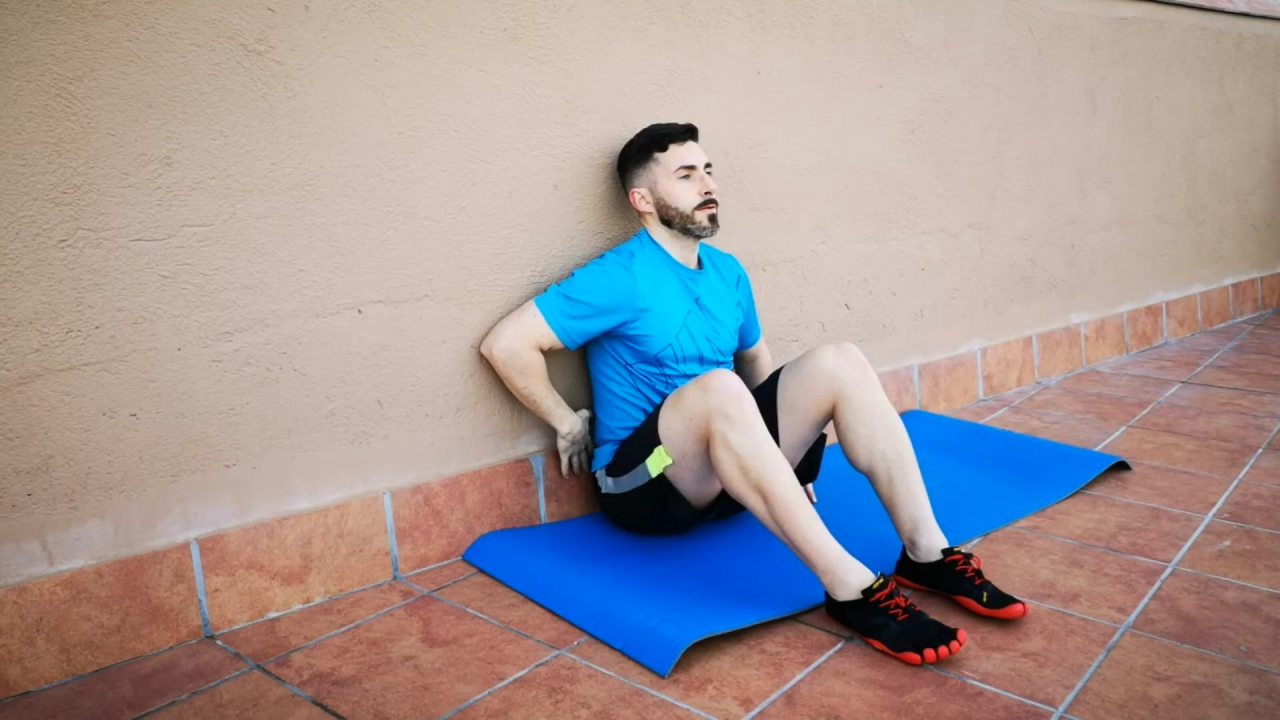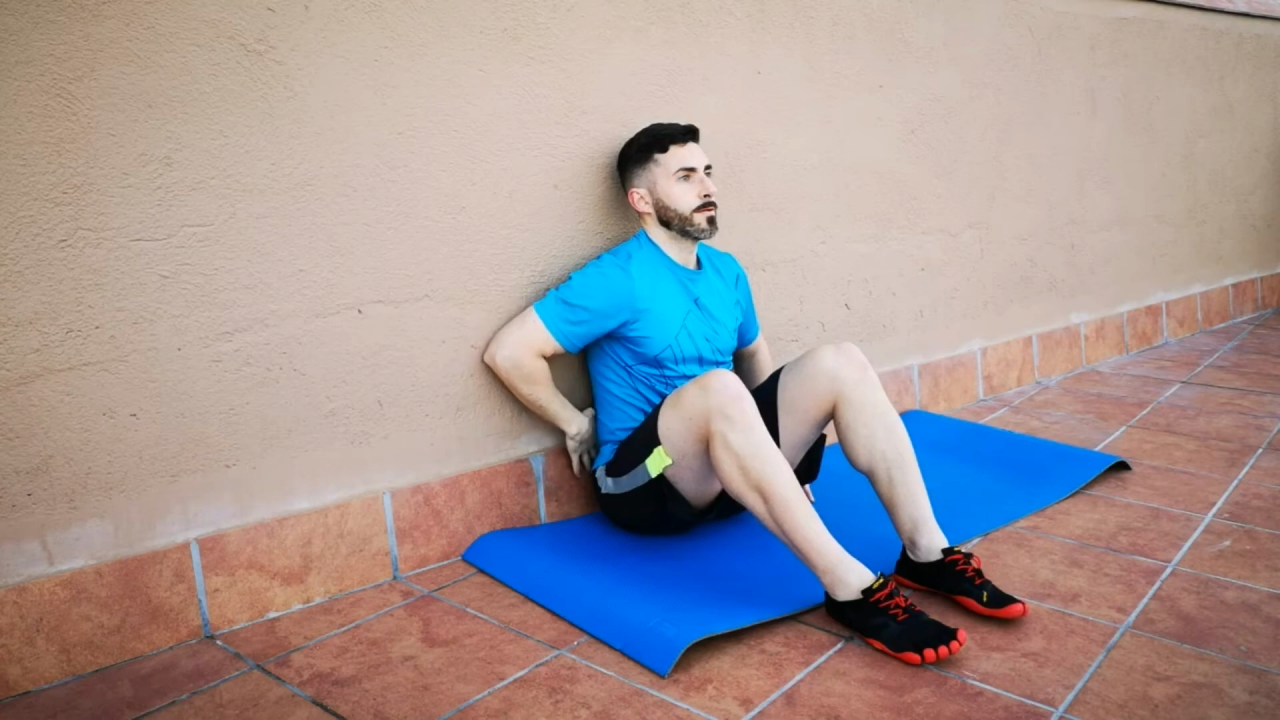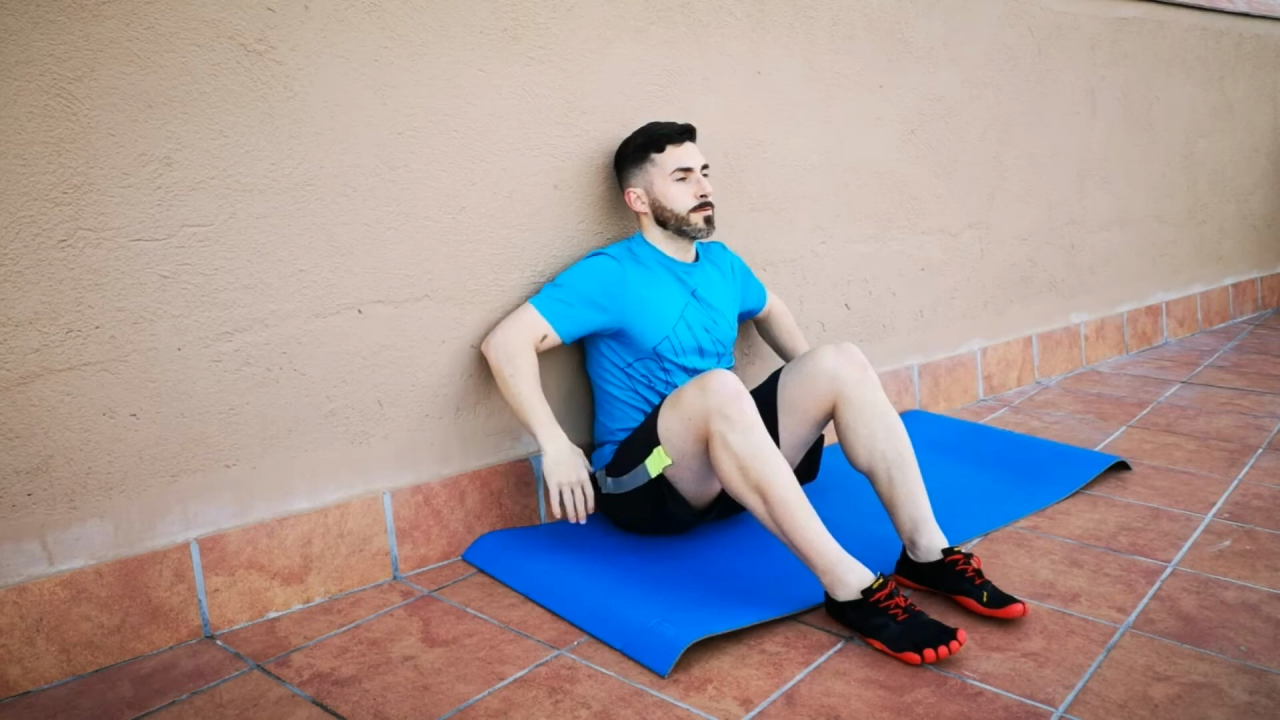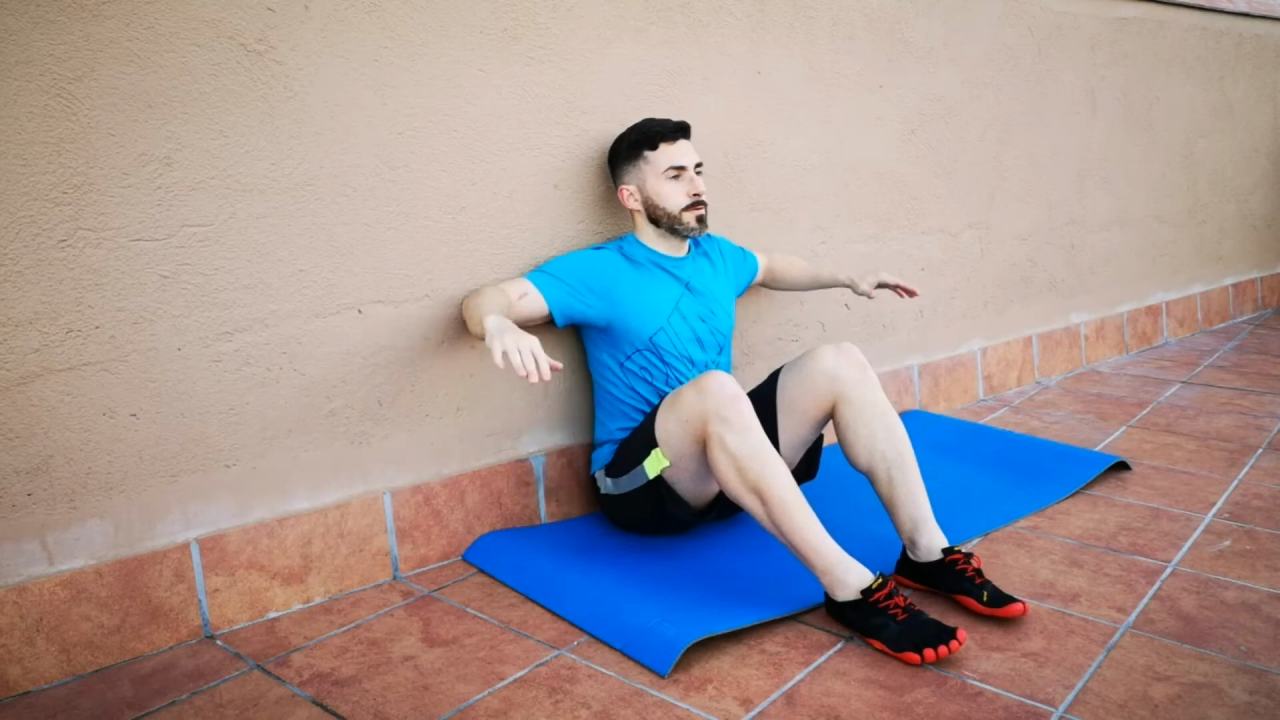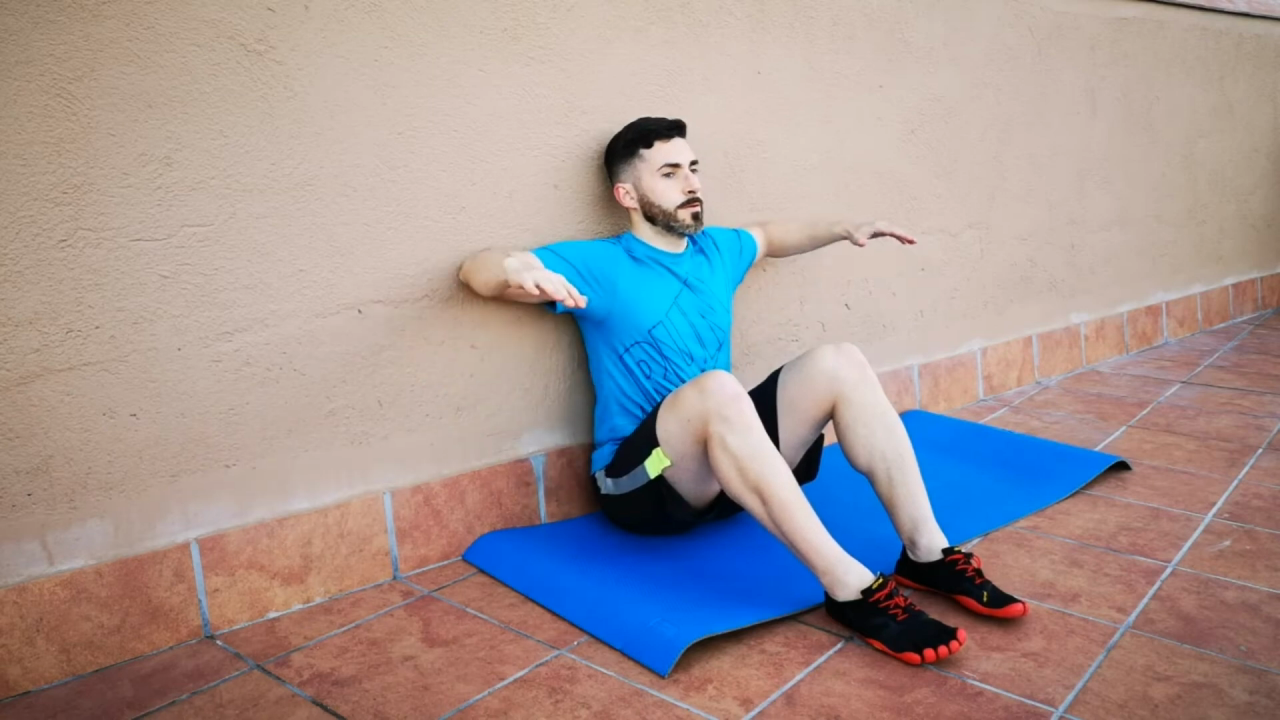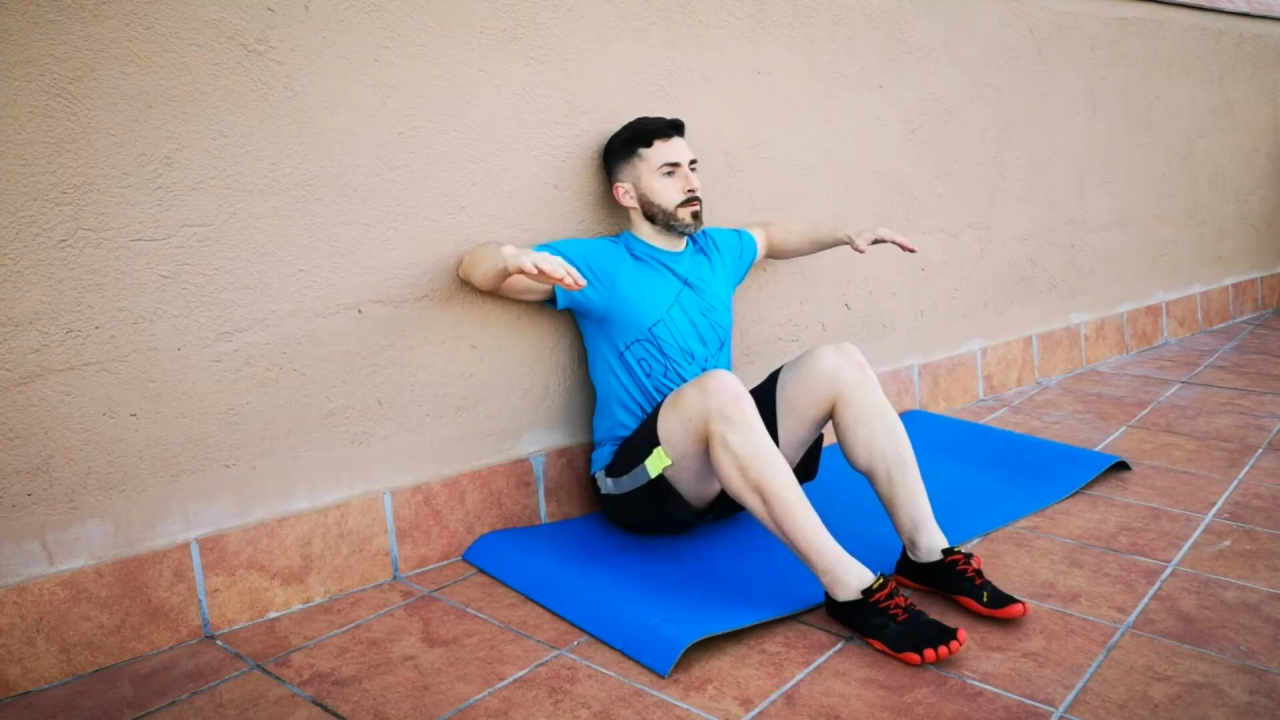
dt=0.4s
person 1, frame 1
left shoulder: (727, 272)
right shoulder: (618, 278)
left elbow: (756, 362)
right elbow: (504, 343)
left wrist: (784, 453)
right wrist: (568, 423)
left hip: (729, 472)
right hip: (642, 482)
left knee: (838, 363)
right knee: (718, 387)
left ankle: (926, 552)
right ankle: (850, 586)
person 1, frame 2
left shoulder: (726, 271)
right shoulder: (616, 279)
left elbow: (753, 356)
right elbow: (507, 352)
left wrist: (787, 444)
right wrist: (576, 423)
left hip: (731, 468)
right hip: (642, 481)
left knee: (839, 363)
right knee: (719, 388)
left ankle: (926, 552)
right ankle: (851, 587)
person 1, frame 3
left shoulder: (721, 263)
right shoulder: (610, 276)
left elbow: (770, 310)
right elbow: (504, 341)
left wrist: (814, 390)
right wrist: (553, 442)
left hip: (730, 467)
right hip: (641, 482)
left knee: (840, 361)
right knee: (717, 386)
left ankle: (926, 553)
right ankle: (850, 588)
person 1, frame 4
left shoulder: (716, 256)
right shoulder: (601, 272)
left elbow: (769, 266)
right elbow: (478, 304)
left wrist: (849, 277)
right wrist: (501, 323)
left hip: (728, 461)
right hip: (641, 483)
left knee: (839, 362)
right knee: (714, 389)
left ankle: (927, 553)
right ankle: (851, 588)
person 1, frame 5
left shoulder: (715, 250)
right shoulder: (599, 265)
left elbow: (769, 236)
right elbow: (474, 272)
left wrist: (842, 231)
right wrist: (518, 268)
left hip: (728, 466)
right hip: (642, 483)
left knee: (839, 363)
right knee: (717, 388)
left ankle: (927, 552)
right ankle: (851, 587)
person 1, frame 6
left shoulder: (716, 250)
right shoulder: (601, 264)
left elbow: (770, 236)
right elbow: (473, 269)
left wrist: (843, 237)
right wrist: (513, 258)
left hip: (731, 465)
right hip: (641, 483)
left knee: (838, 363)
right knee: (717, 388)
left ankle: (926, 553)
right ankle: (851, 587)
